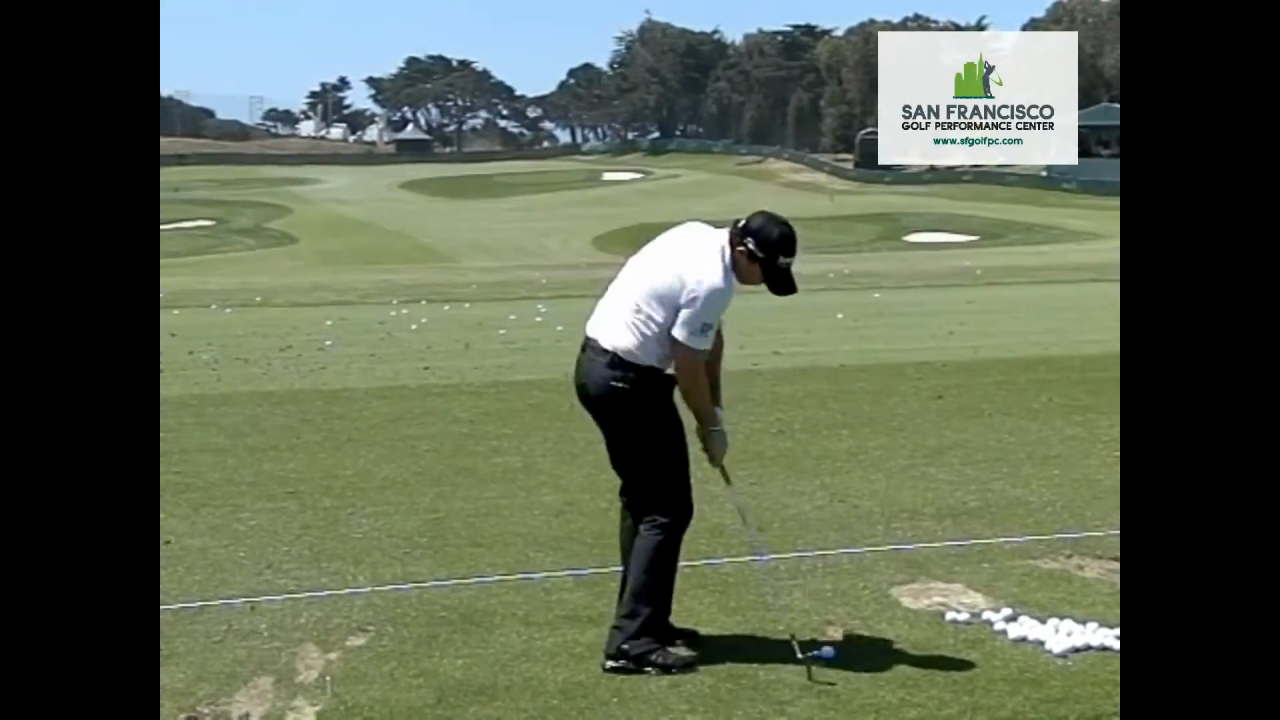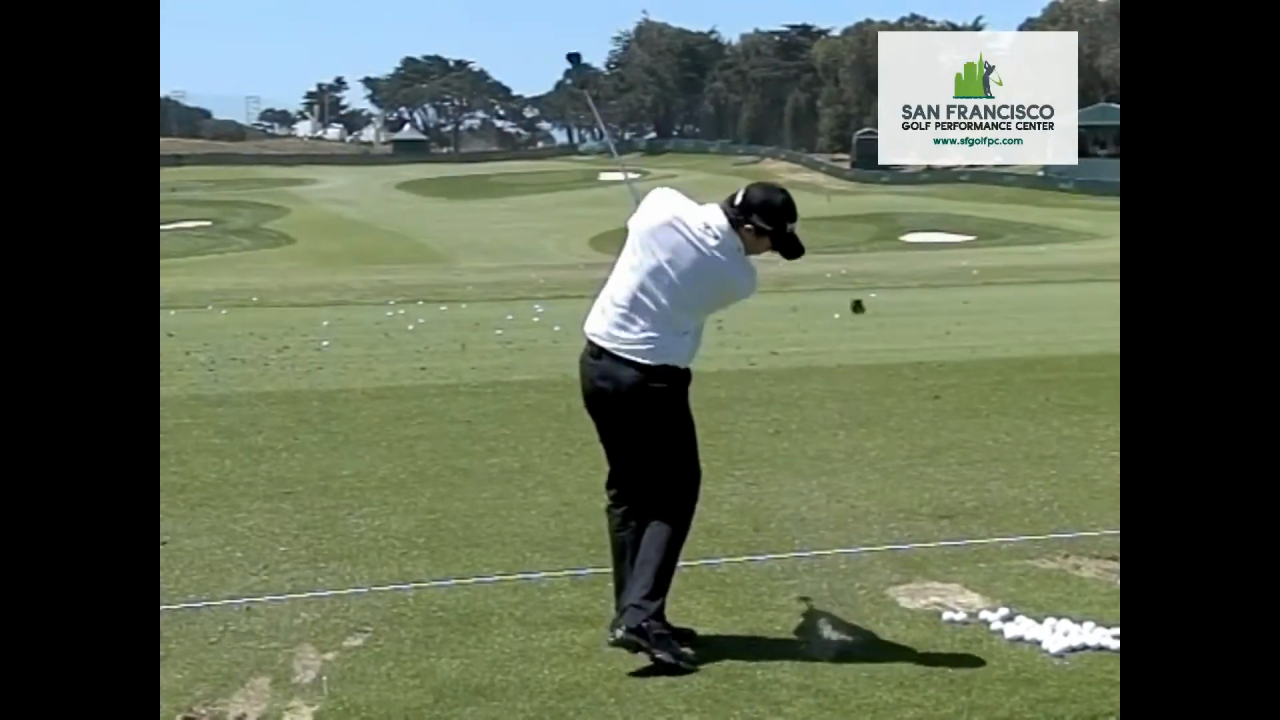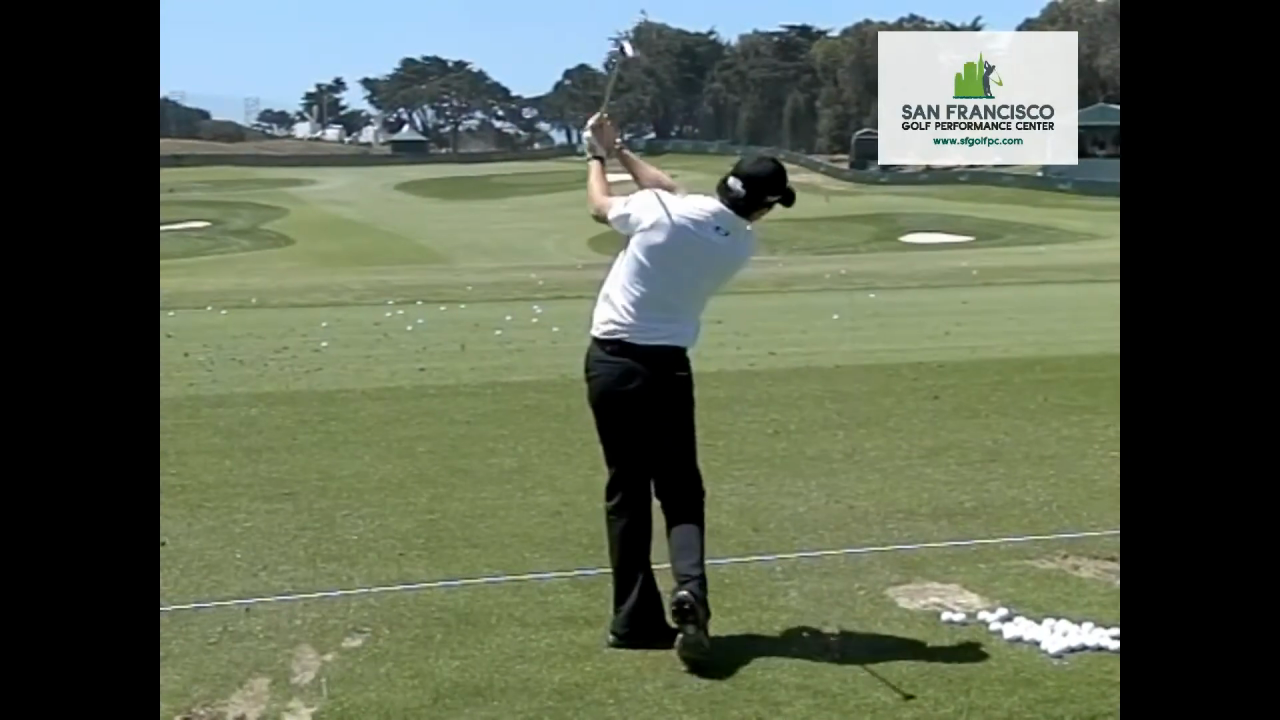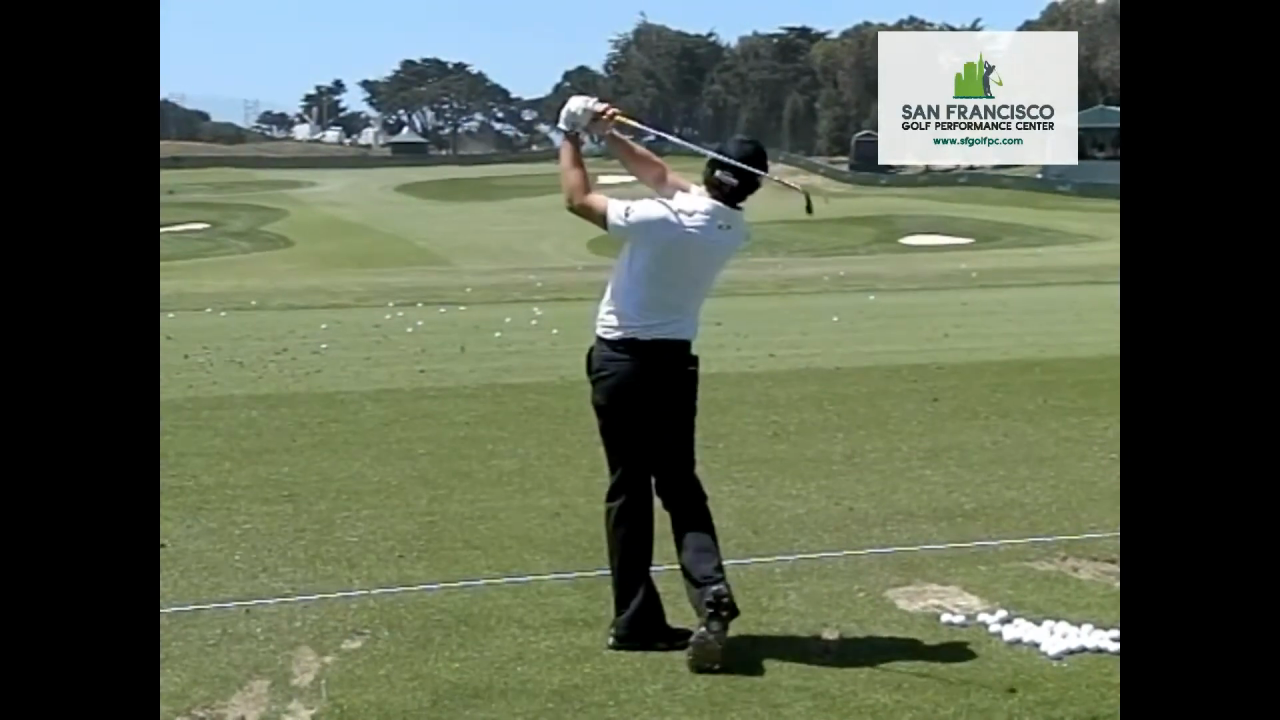
dt=0.5s
person 1, frame 1
left shoulder: (699, 234)
right shoulder: (713, 287)
right elbow: (687, 367)
left wrist: (712, 413)
right wrist: (710, 426)
left hip: (596, 364)
right hip: (630, 380)
left knee: (642, 498)
right knee: (667, 508)
left ankle: (641, 618)
right ankle: (631, 642)
person 1, frame 2
left shoulder: (663, 203)
right shoulder: (739, 277)
left hip: (598, 364)
right hip: (652, 381)
left knee: (628, 494)
right knee: (672, 501)
left ankle: (632, 612)
right ankle: (641, 615)
person 1, frame 3
left shoulder: (658, 213)
right shoulder: (741, 245)
left elbow: (600, 205)
left wrist: (599, 155)
right wrist: (620, 150)
left hip: (610, 360)
right hip: (665, 368)
left knee: (626, 491)
right knee: (681, 491)
left ankle: (634, 619)
right ankle: (689, 588)
person 1, frame 4
left shoulder: (662, 220)
right shoulder: (734, 231)
left elbow: (579, 200)
right elbow: (661, 175)
left wrist: (572, 137)
right wrist: (610, 135)
left hip: (620, 361)
right hip: (674, 363)
left knee: (629, 491)
right knee: (681, 486)
left ankle: (635, 620)
right ankle: (711, 588)
